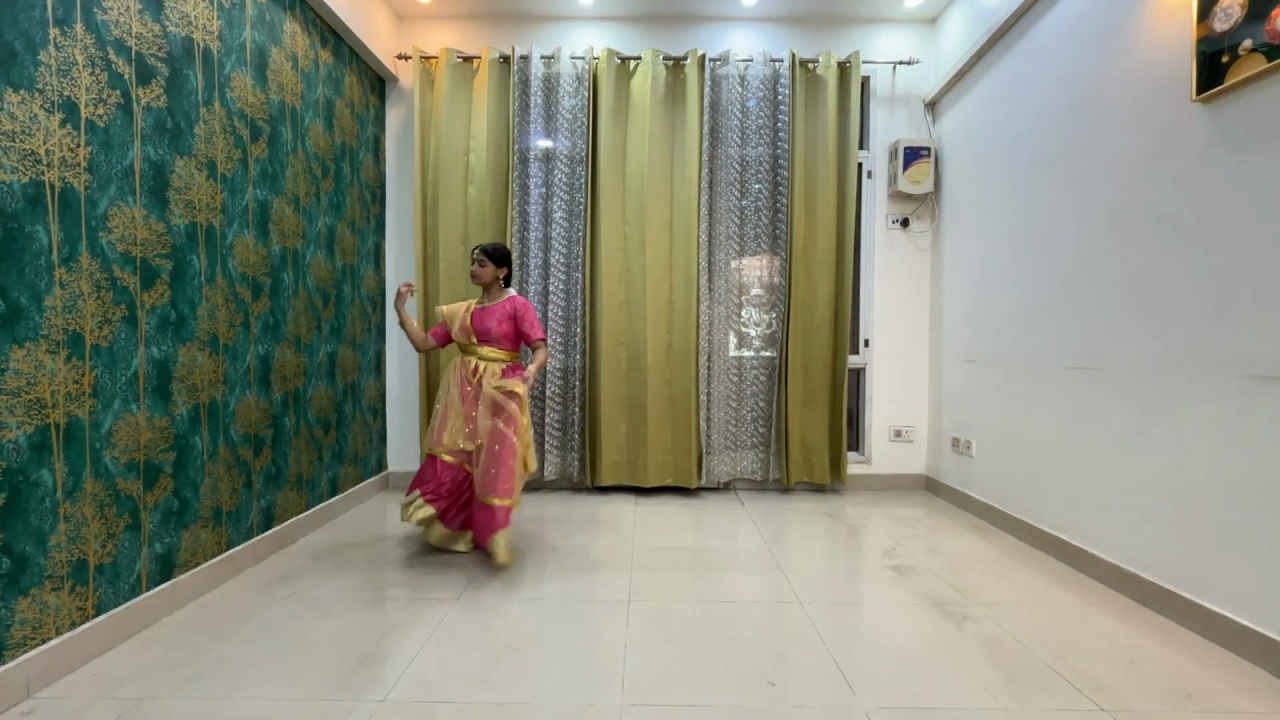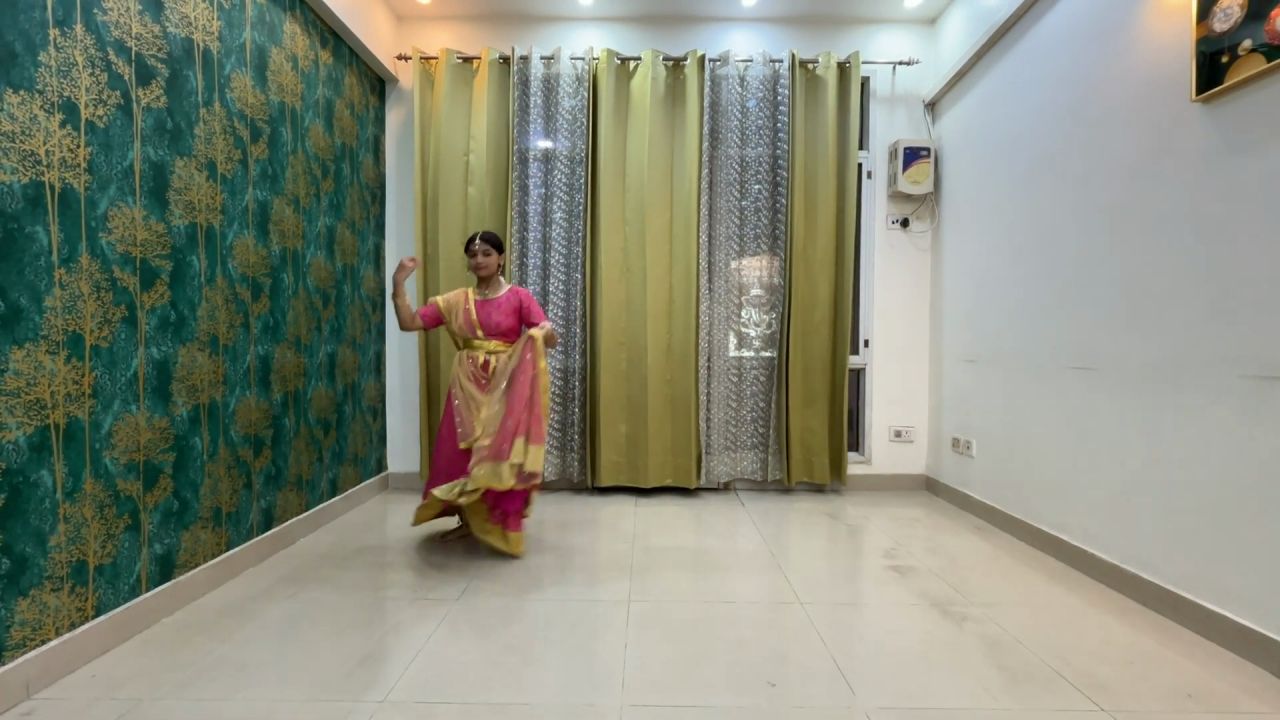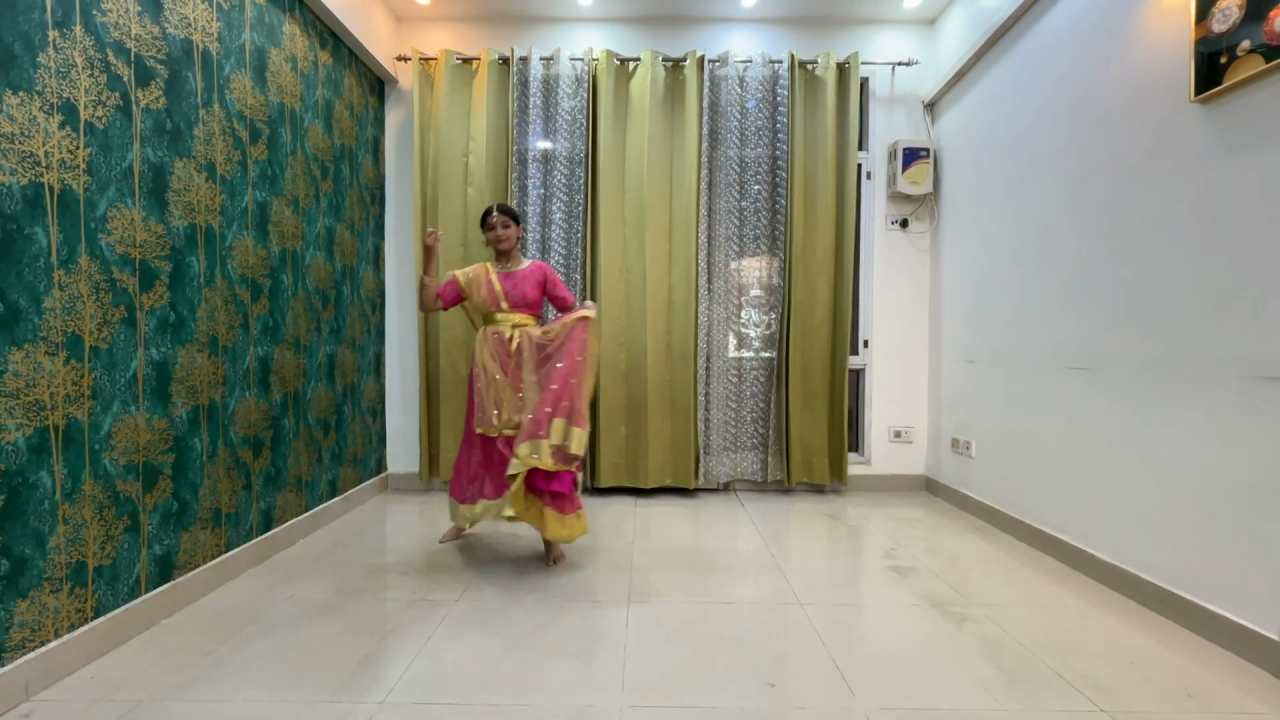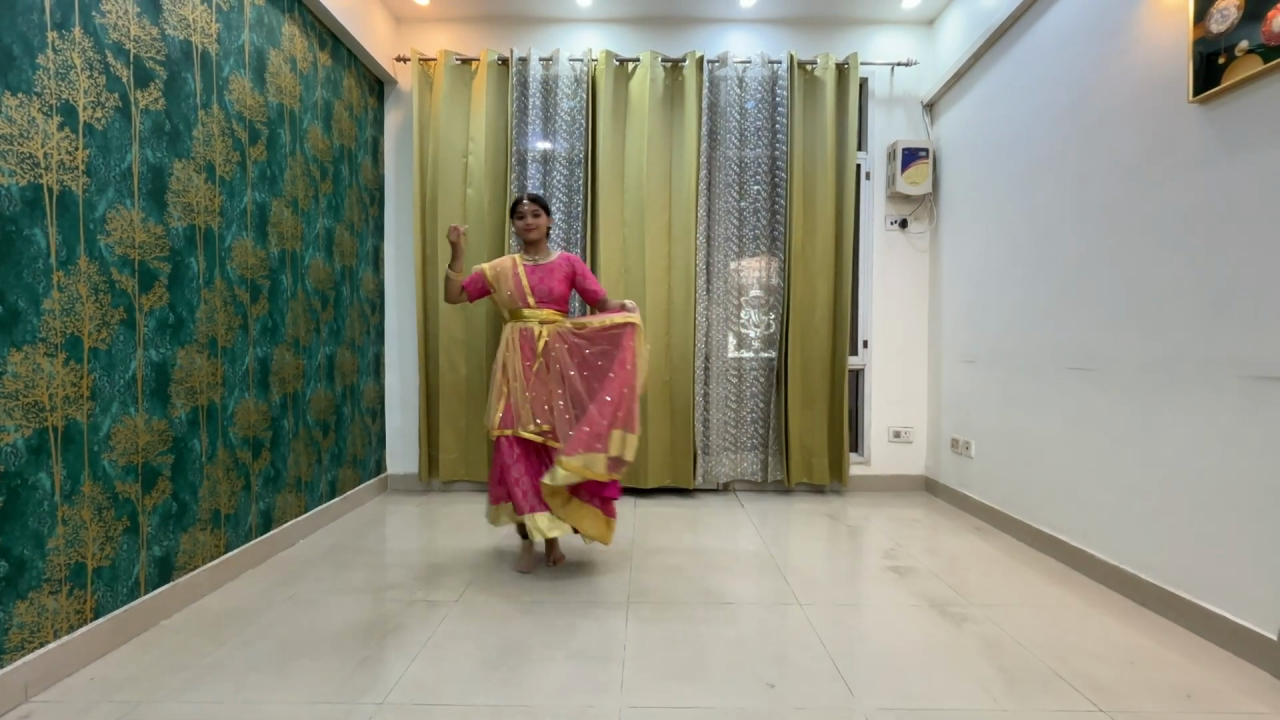
dt=0.2s
person 1, frame 1
left shoulder: (517, 305)
right shoulder: (461, 311)
left elbow: (541, 349)
right elbow: (424, 344)
left wrist: (531, 372)
right wrist: (401, 307)
left hip: (497, 392)
right hip: (461, 390)
left knee: (489, 464)
right knee: (448, 461)
left ankle: (485, 534)
right ankle: (448, 529)
person 1, frame 2
left shoulder: (519, 297)
right shoulder: (455, 301)
left elbow: (548, 337)
right elbow: (409, 323)
left wrist: (544, 333)
right wrist: (399, 283)
left hip: (505, 382)
right hip: (468, 384)
left knee: (504, 452)
right knee: (463, 452)
left ankle: (503, 529)
right ankle: (469, 521)
person 1, frame 3
left shoulder: (540, 271)
right shoulder: (473, 276)
left elbow: (571, 309)
right elbow: (429, 304)
left wrist: (586, 311)
right wrist: (431, 257)
left hip: (532, 360)
right hip: (491, 363)
left knee: (539, 441)
right knee: (492, 441)
left ankle: (552, 532)
right ankle: (468, 517)
person 1, frame 4
left shoulder: (569, 263)
right shoulder: (500, 269)
left elbow: (602, 303)
right elbow: (453, 296)
left wrist: (624, 307)
right wrist: (457, 251)
left hip: (560, 356)
right hip: (518, 358)
left knee: (564, 442)
right knee: (520, 446)
left ankle: (553, 536)
right ankle: (529, 537)
